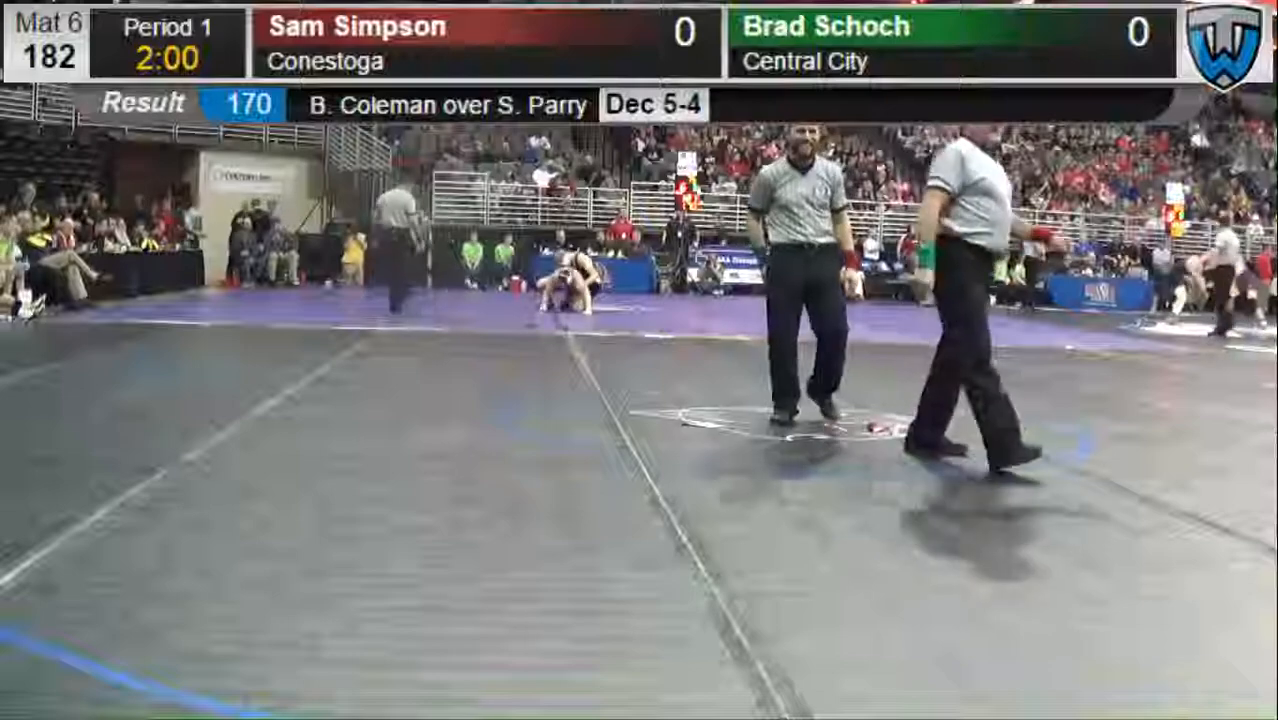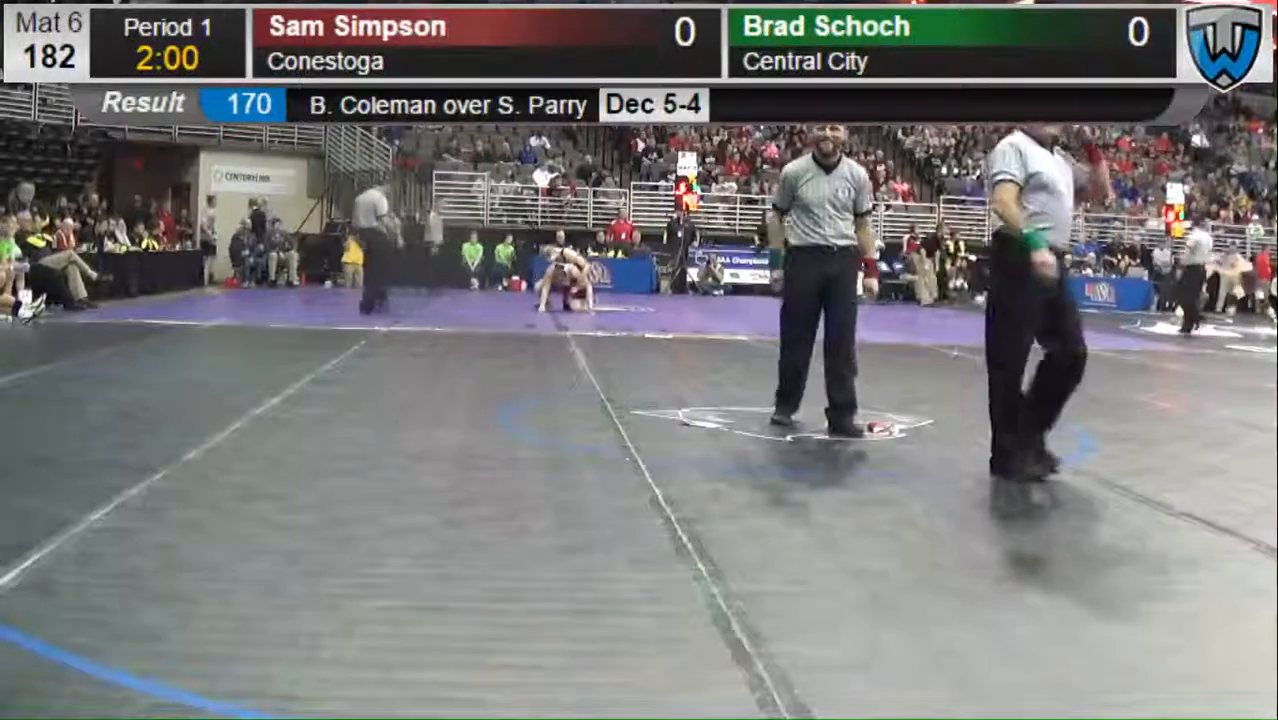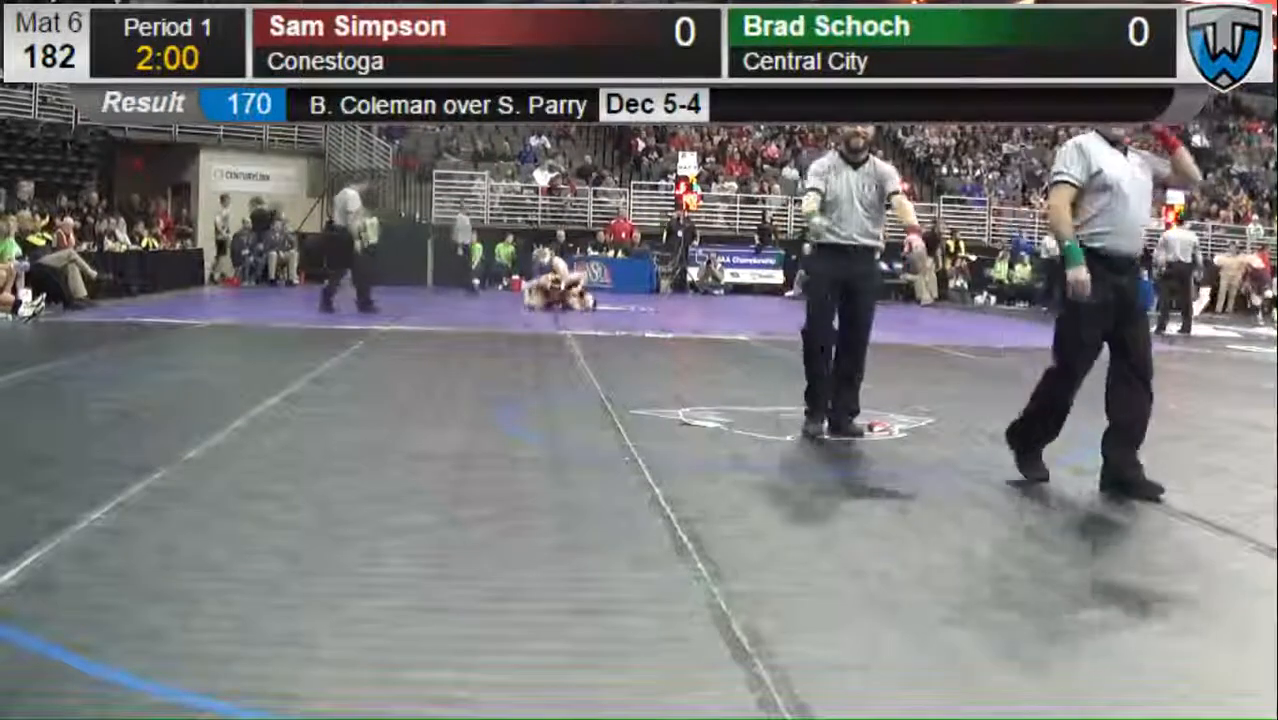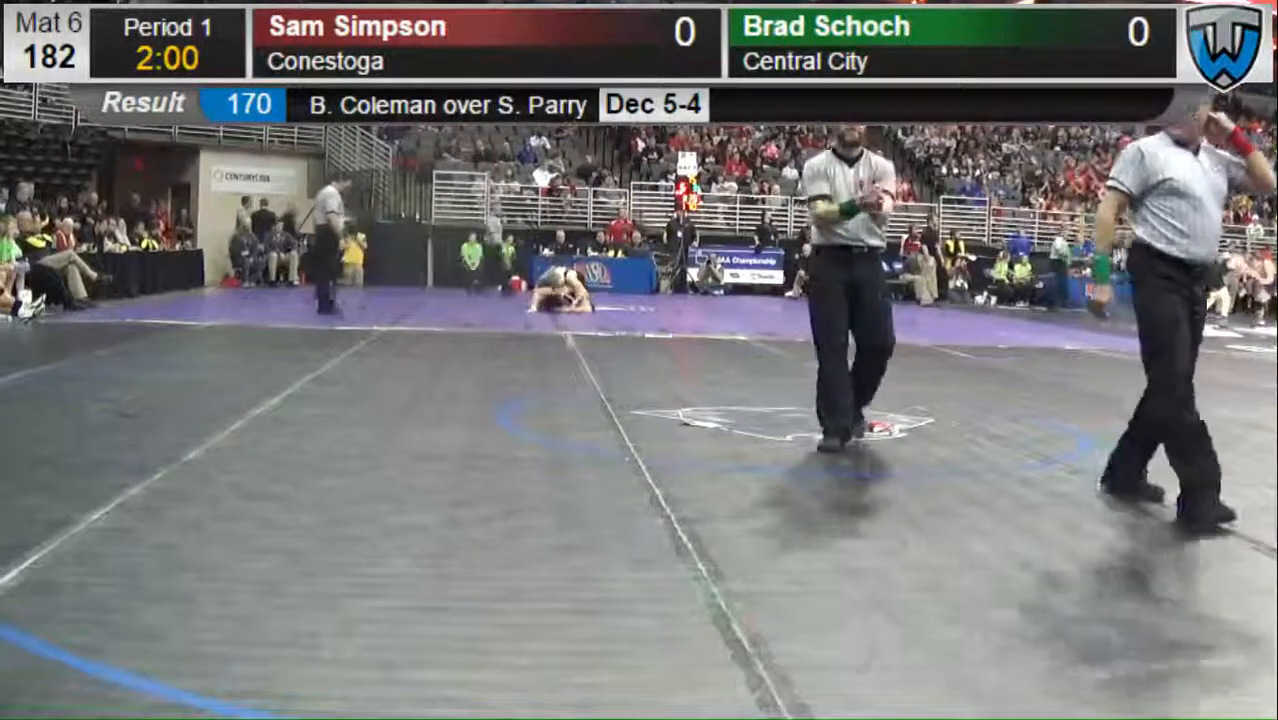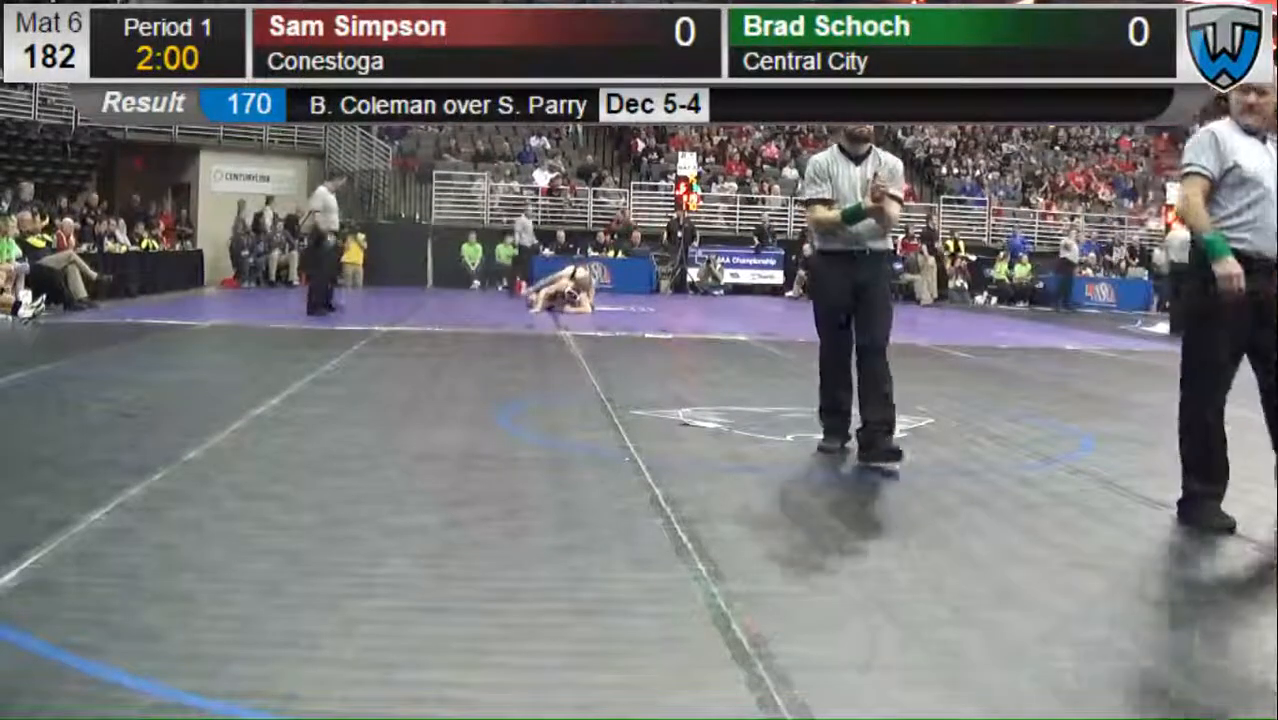
dt=0.5s
person 1, frame 1
left shoulder: (992, 165)
right shoulder: (957, 153)
left elbow: (1000, 220)
right elbow: (931, 208)
left wrist: (1040, 234)
left hip: (979, 264)
right hip: (959, 260)
left knee: (956, 352)
right knee: (975, 353)
left ankle: (926, 433)
right ankle: (1004, 446)
person 1, frame 2
left shoulder: (1060, 158)
right shoulder: (1014, 147)
left elbow: (1101, 192)
right elbow: (1003, 202)
left wrist: (1092, 149)
right wrist: (1034, 246)
left hip: (1049, 266)
right hip: (1019, 263)
left knee: (1071, 354)
right knee: (1009, 359)
left ankle: (1028, 432)
right ankle: (1009, 453)
person 1, frame 3
left shoulder: (1143, 160)
right shoulder: (1081, 148)
left elbow: (1191, 179)
right elbow: (1057, 206)
left wrist: (1166, 136)
right wrist: (1075, 260)
left hip: (1129, 272)
right hip: (1089, 269)
left knee: (1135, 373)
right knee: (1072, 365)
left ankle: (1121, 467)
right ankle: (1026, 439)
person 1, frame 4
left shoulder: (1218, 159)
right shoulder: (1145, 151)
right elbow: (1108, 211)
left wrist: (1236, 135)
right wrist: (1102, 275)
left hip: (1197, 278)
right hip: (1158, 275)
left knee: (1170, 385)
right knee: (1174, 385)
left ankle: (1125, 469)
right ankle: (1199, 496)
person 1, frame 5
right shoulder: (1215, 136)
right elbow: (1190, 199)
right wrist: (1219, 253)
right hip: (1219, 273)
right knee: (1207, 391)
right ankle: (1200, 499)
person 2, frame 1
left shoulder: (831, 172)
right shoulder: (770, 175)
left elbow: (840, 218)
right elbow: (754, 218)
left wrist: (849, 261)
right wrist: (763, 257)
left hip: (824, 258)
right hip: (786, 258)
left knee: (835, 331)
right knee: (782, 335)
left ankle: (822, 390)
right ankle: (784, 403)
person 2, frame 2
left shoulder: (857, 175)
right shoulder: (794, 172)
left elbow: (863, 224)
right elbow: (777, 218)
left wrist: (871, 269)
right wrist: (776, 262)
left hip: (843, 262)
right hip: (803, 260)
left knee: (842, 340)
right knee: (795, 336)
left ankle: (841, 415)
right ankle: (786, 403)
person 2, frame 3
left shoulder: (882, 171)
right shoulder: (823, 166)
left elbow: (899, 200)
right elbow: (811, 197)
left wrist: (913, 232)
right wrist: (813, 218)
left hip: (864, 262)
right hip: (826, 258)
left knee: (854, 342)
right knee: (818, 336)
left ankle: (843, 414)
right ankle: (817, 410)
person 2, frame 4
left shoulder: (881, 166)
right shoulder: (817, 166)
left elbow: (885, 213)
right elbow: (820, 214)
left wrist: (875, 206)
right wrist: (854, 205)
left hip: (869, 262)
right hip: (830, 262)
left knee: (880, 343)
right knee: (831, 348)
left ankle: (854, 407)
right ankle: (835, 426)
person 2, frame 5
left shoulder: (890, 165)
right shoulder: (821, 163)
left elbow: (891, 221)
right elbow: (817, 219)
left wrist: (881, 205)
right wrist: (861, 210)
left hip: (875, 265)
right hip: (832, 265)
left knee: (874, 350)
right knee: (835, 351)
left ankle: (875, 438)
right ankle: (835, 428)
